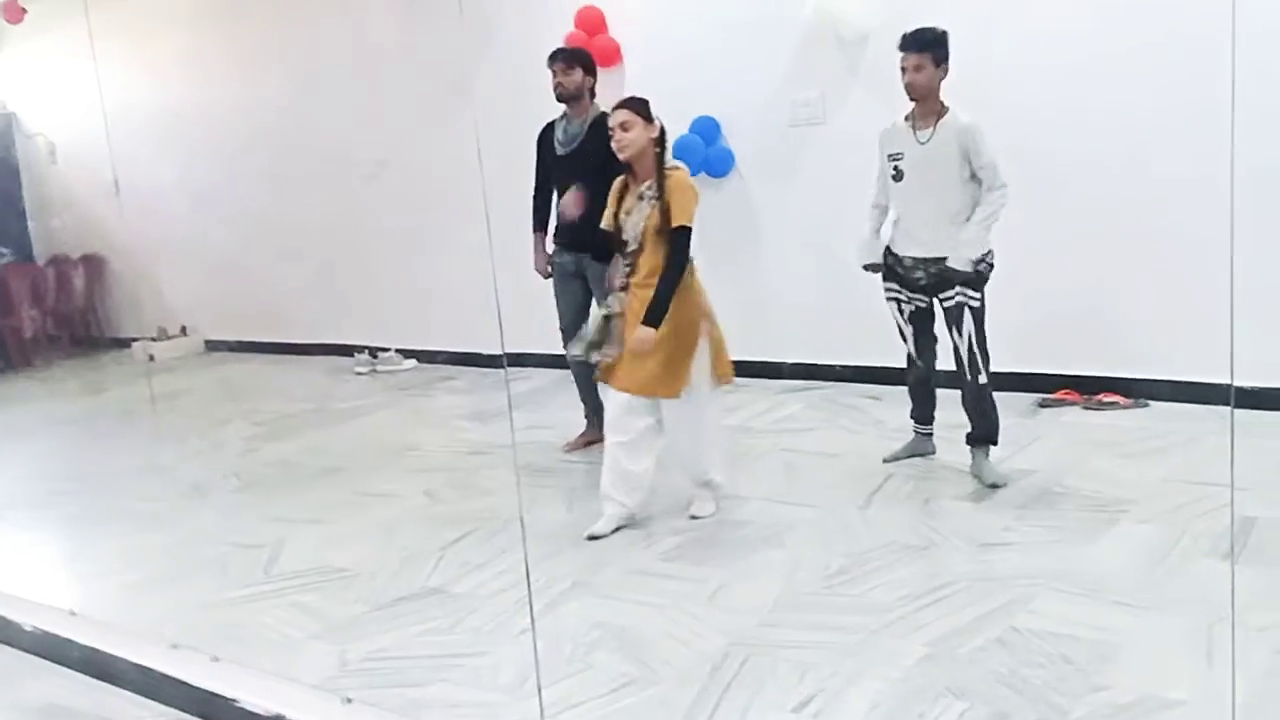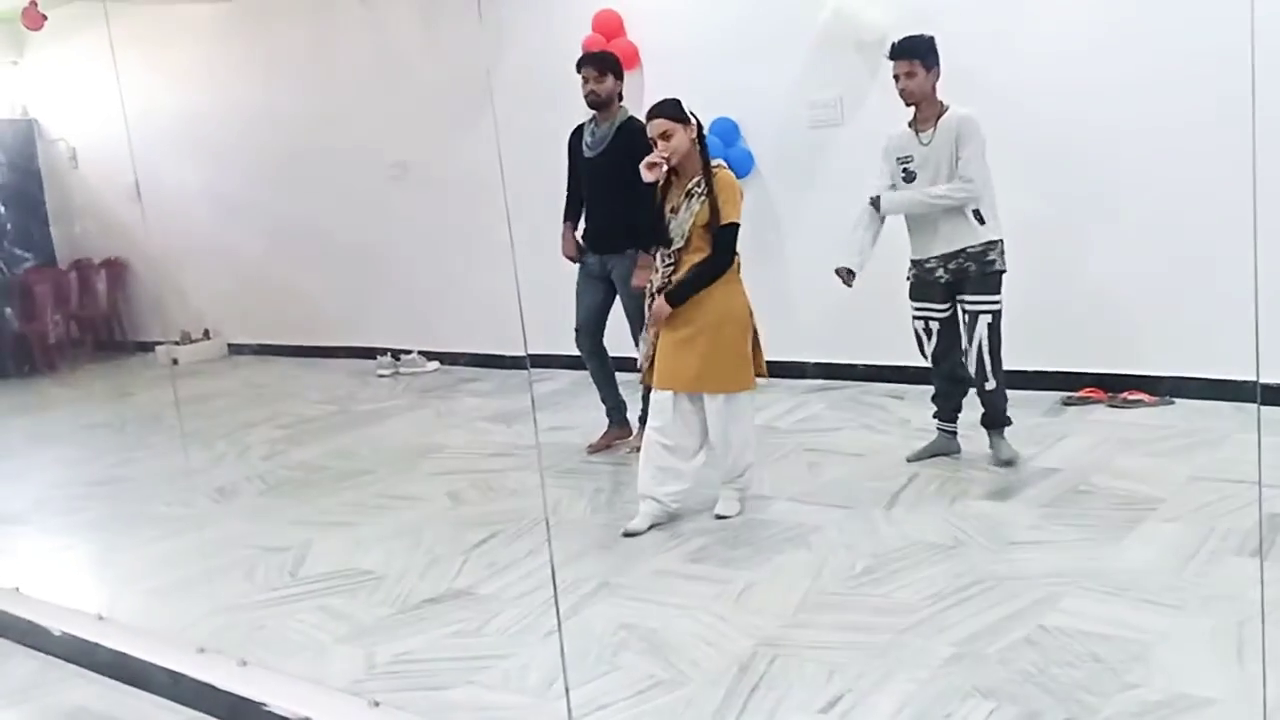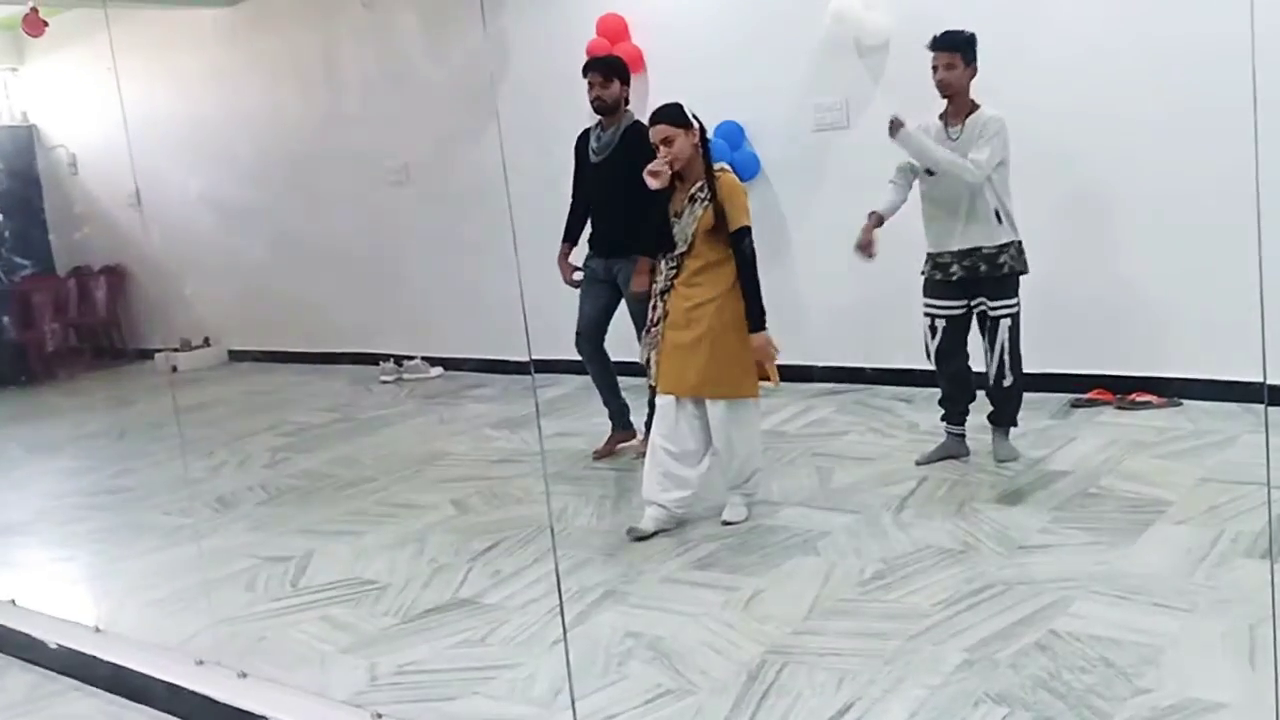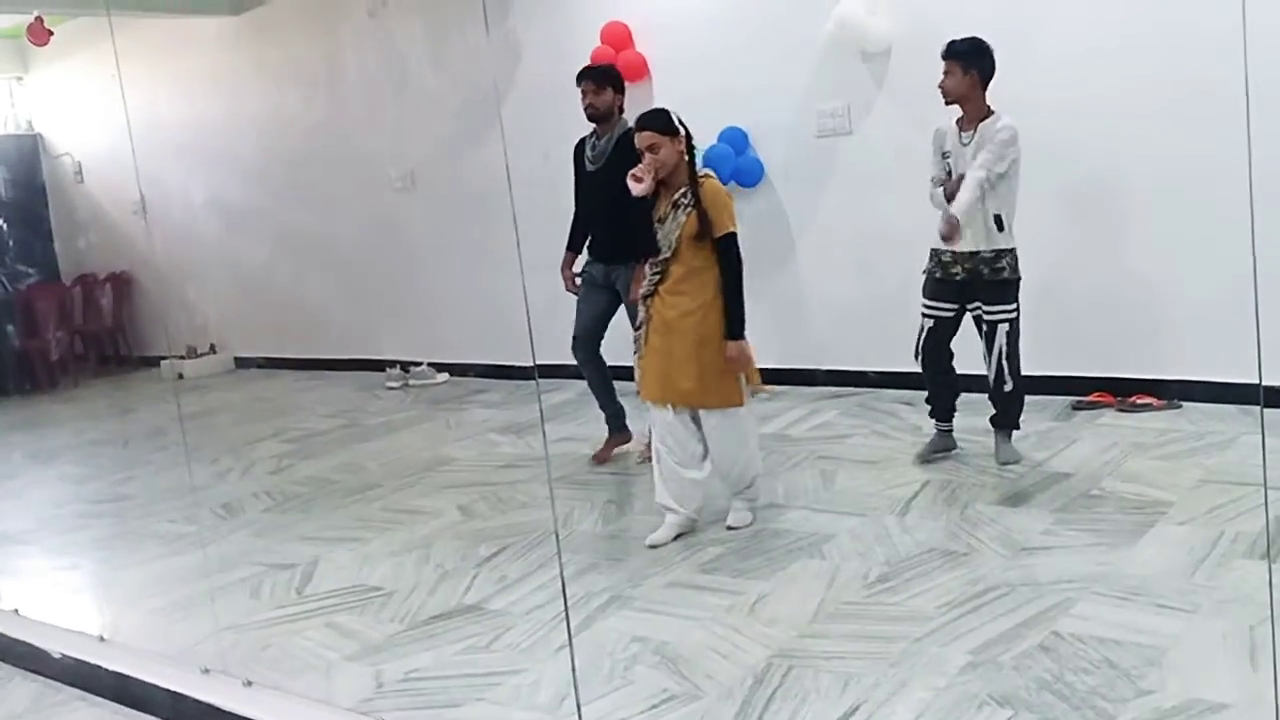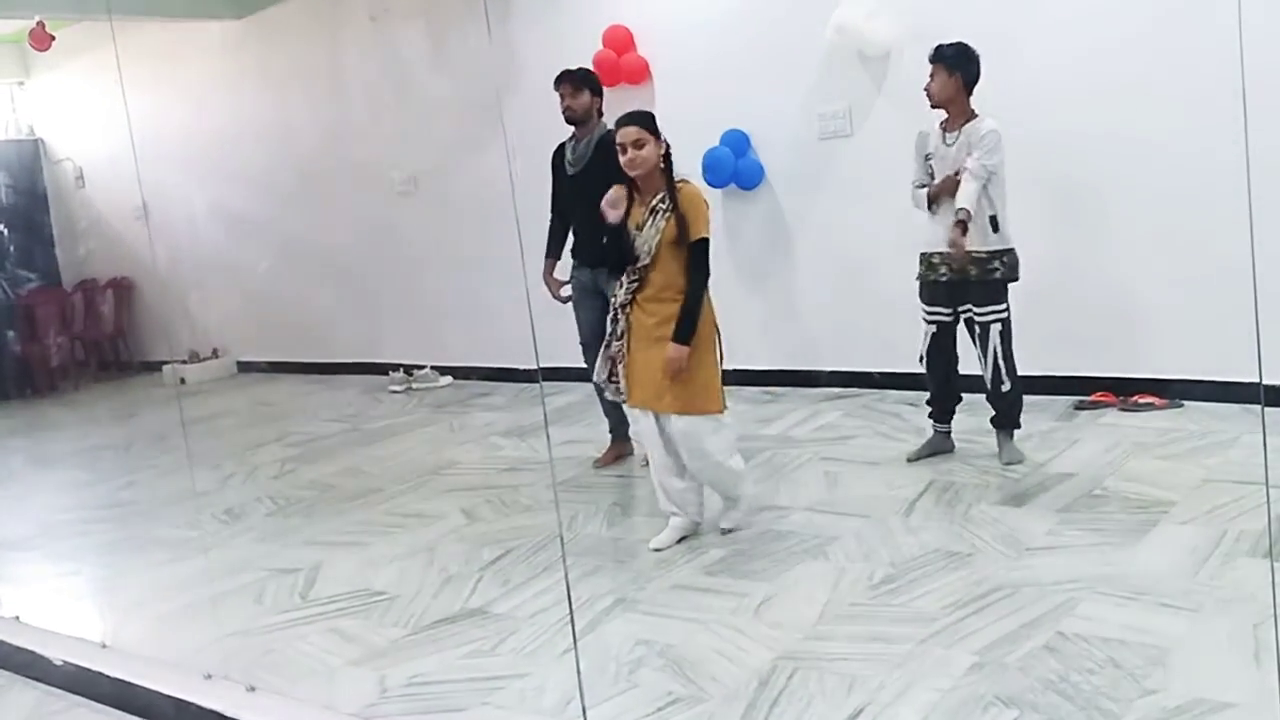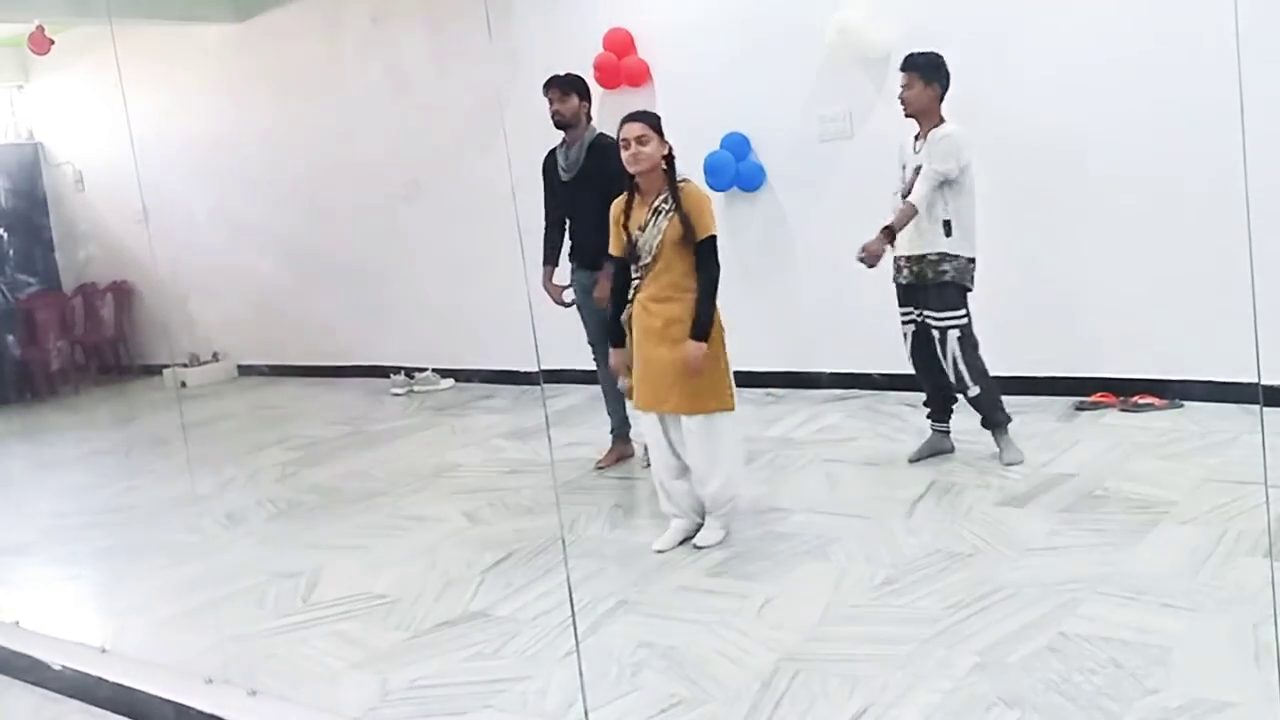
dt=0.4s
person 1, frame 1
left shoulder: (675, 183)
right shoulder: (620, 188)
left elbow: (677, 258)
left wrist: (654, 321)
left hip: (675, 313)
right hip: (633, 311)
left knee: (685, 408)
right knee: (625, 412)
left ankle: (706, 487)
right ankle: (620, 504)
person 1, frame 2
left shoulder: (720, 180)
right shoulder: (664, 185)
left elbow: (722, 256)
left wrist: (672, 298)
right wrist: (646, 187)
left hip: (716, 309)
right hip: (673, 311)
left knee: (725, 404)
right knee: (668, 410)
left ankle: (733, 486)
right ankle: (658, 499)
person 1, frame 3
left shoulder: (724, 185)
right shoulder: (669, 189)
left elbow: (745, 257)
left wrist: (756, 324)
right wrist: (653, 194)
left hip: (721, 313)
right hip: (678, 315)
left knee: (730, 409)
right knee: (673, 415)
left ankle: (741, 492)
right ankle: (663, 505)
person 1, frame 4
left shoulder: (709, 192)
right shoulder: (653, 195)
left elbow: (731, 264)
left wrist: (735, 332)
right wrist: (637, 199)
left hip: (706, 321)
right hip: (663, 323)
left knee: (723, 418)
right knee: (668, 422)
left ankle: (744, 495)
right ankle: (679, 510)
person 1, frame 5
left shoulder: (686, 197)
right shoulder: (623, 202)
left elbow: (699, 271)
left wrist: (683, 336)
right wrist: (613, 224)
left hip: (684, 325)
right hip: (641, 329)
left knee: (692, 425)
right knee: (654, 428)
left ankle: (731, 491)
right ankle: (682, 513)
person 1, frame 6
left shoulder: (690, 197)
right shoulder: (622, 208)
left elbow: (709, 269)
right elbow: (620, 276)
left wrist: (700, 334)
right wrist: (616, 341)
left hip: (690, 326)
right hip: (647, 330)
left knee: (702, 427)
right knee: (658, 429)
left ankle: (716, 513)
right ankle: (683, 515)
person 2, frame 1
left shoulder: (963, 131)
right shoulder: (890, 135)
left elbow: (996, 191)
left wrist: (966, 254)
right wrist: (872, 244)
left hip: (956, 265)
right hip: (903, 263)
left knee: (971, 358)
right knee: (917, 355)
left ankle: (980, 453)
right ankle: (922, 434)
person 2, frame 2
left shoulder: (963, 124)
right shoulder: (896, 144)
left elbow: (969, 189)
right elbow: (879, 205)
left wrist: (899, 200)
right wrist: (855, 260)
left hip: (976, 254)
right hip: (927, 263)
left knee: (982, 352)
right knee: (941, 354)
left ankle: (997, 432)
right ankle: (946, 433)
person 2, frame 3
left shoulder: (990, 124)
right shoulder: (925, 133)
left elbow: (972, 174)
right elbow: (900, 183)
left wrist: (908, 140)
right wrist: (872, 225)
left hip: (993, 254)
right hip: (942, 259)
left knee: (1002, 350)
right knee: (945, 351)
left ankle: (1001, 431)
right ankle: (954, 435)
person 2, frame 4
left shoulder: (1002, 132)
right shoulder: (942, 135)
left elbow: (978, 177)
left wrist: (956, 219)
right wrist: (953, 191)
left hip: (993, 260)
right hip: (945, 258)
left knee: (1001, 353)
right knee: (930, 347)
left ankle: (1004, 434)
right ankle: (942, 430)
person 2, frame 5
left shoulder: (986, 133)
right shoulder: (926, 139)
left elbow: (973, 184)
left wrist: (961, 229)
right wrist: (941, 188)
left hip: (982, 259)
right hip: (935, 260)
left knee: (995, 351)
right knee: (936, 351)
left ankle: (1005, 434)
right ankle: (941, 431)
person 2, frame 6
left shoulder: (949, 138)
right shoulder: (909, 147)
left elbow: (923, 194)
left wrist: (884, 237)
right wrist: (907, 189)
left hip: (946, 263)
right hip: (910, 263)
left knee: (957, 352)
right knee: (922, 353)
left ankle: (1000, 431)
right ankle: (940, 431)
person 3, frame 1
left shoulder: (607, 129)
right shoulder: (548, 134)
left wrist: (618, 251)
right wrist: (540, 245)
left hip: (605, 253)
right hip: (566, 252)
right knee: (573, 338)
right ankle: (594, 422)
person 3, frame 2
left shoulder: (635, 134)
right shoulder: (578, 137)
left elbow: (651, 198)
left wrist: (646, 260)
right wrist: (568, 230)
left hip: (630, 254)
right hip: (593, 255)
left knee: (645, 340)
right knee: (586, 336)
left ankle: (649, 423)
right ankle: (618, 421)
person 3, frame 3
left shoulder: (641, 139)
right shoulder: (585, 141)
left elbow: (655, 207)
left wrist: (644, 266)
right wrist: (565, 252)
left hip: (634, 260)
right hip: (598, 259)
right knee: (587, 340)
left ankle: (655, 428)
right ankle: (621, 424)
person 3, frame 4
left shoulder: (635, 146)
right shoulder: (582, 149)
left elbow: (649, 214)
left wrist: (642, 274)
right wrist: (569, 260)
left hip: (633, 266)
right hip: (597, 266)
right knee: (583, 344)
right ankle: (617, 427)
person 3, frame 5
left shoulder: (615, 148)
right shoulder: (561, 155)
left wrist: (627, 269)
right wrist: (549, 269)
left hip: (619, 268)
right hip: (583, 271)
right knee: (593, 353)
right ankle: (619, 437)
person 3, frame 6
left shoulder: (606, 150)
right shoulder: (552, 161)
right elbow: (554, 221)
left wrist: (610, 273)
right wrist: (548, 275)
right hip: (582, 272)
right knee: (602, 353)
right ankle: (620, 439)
